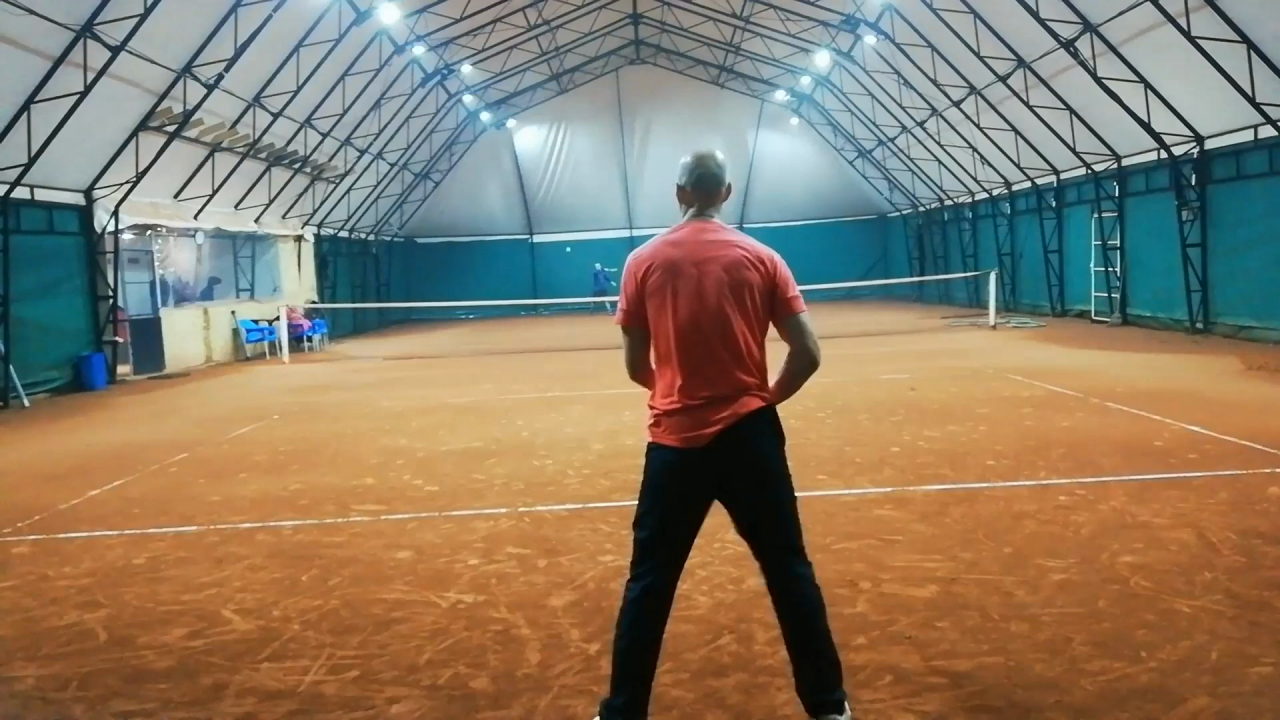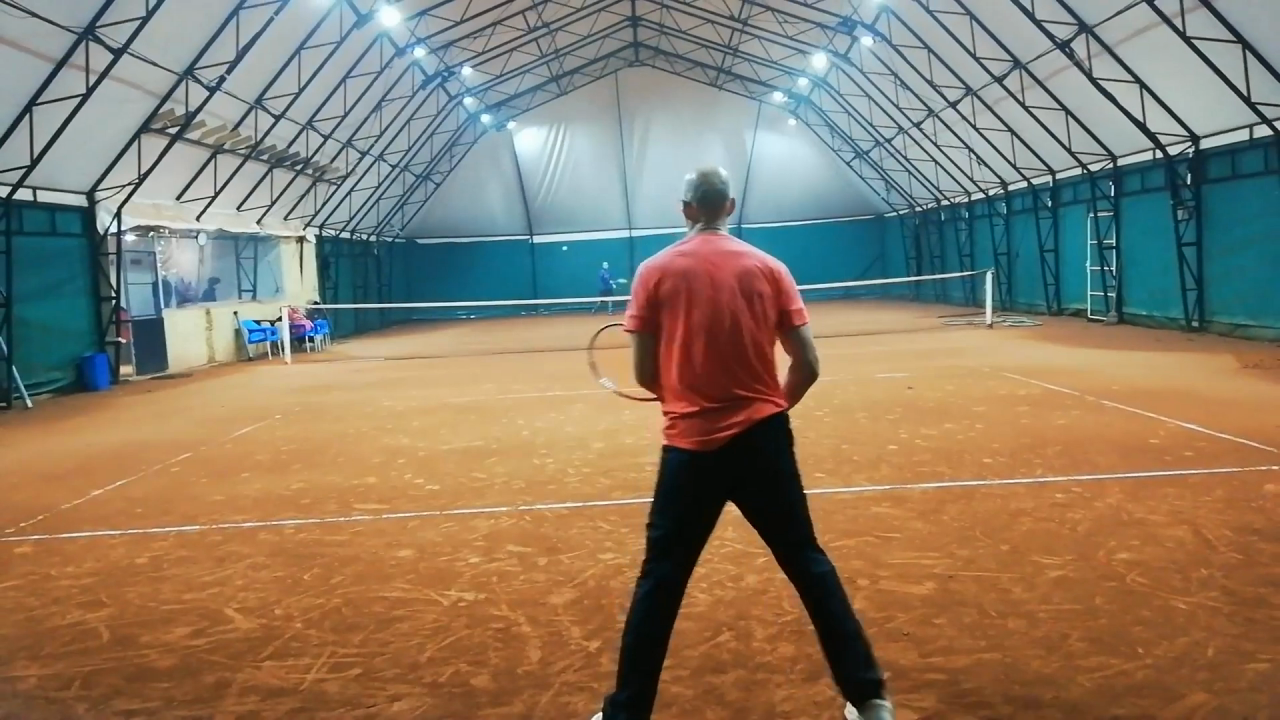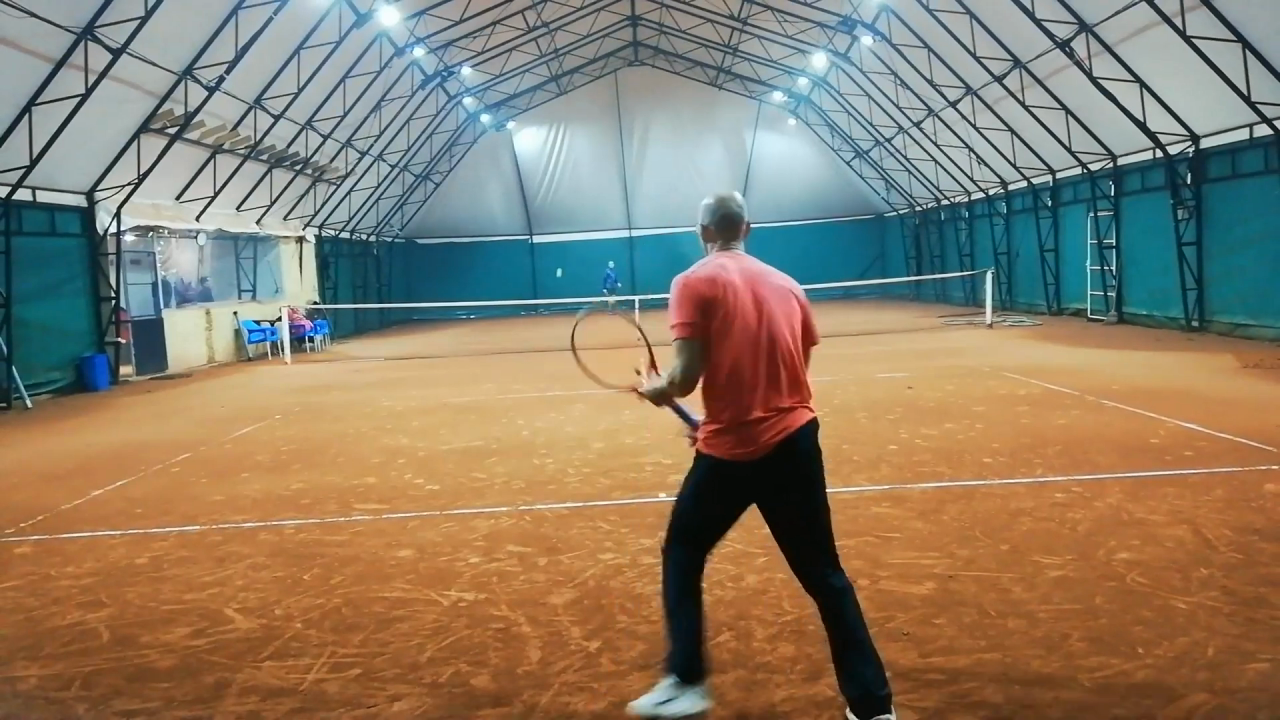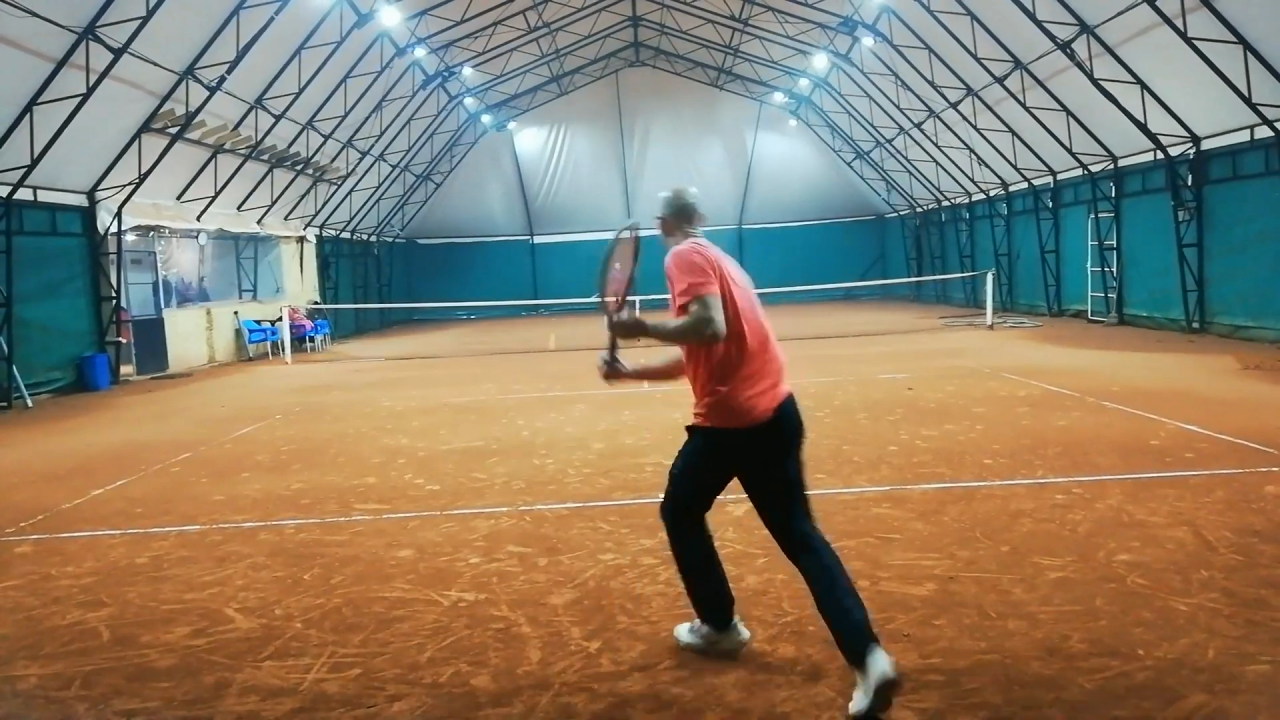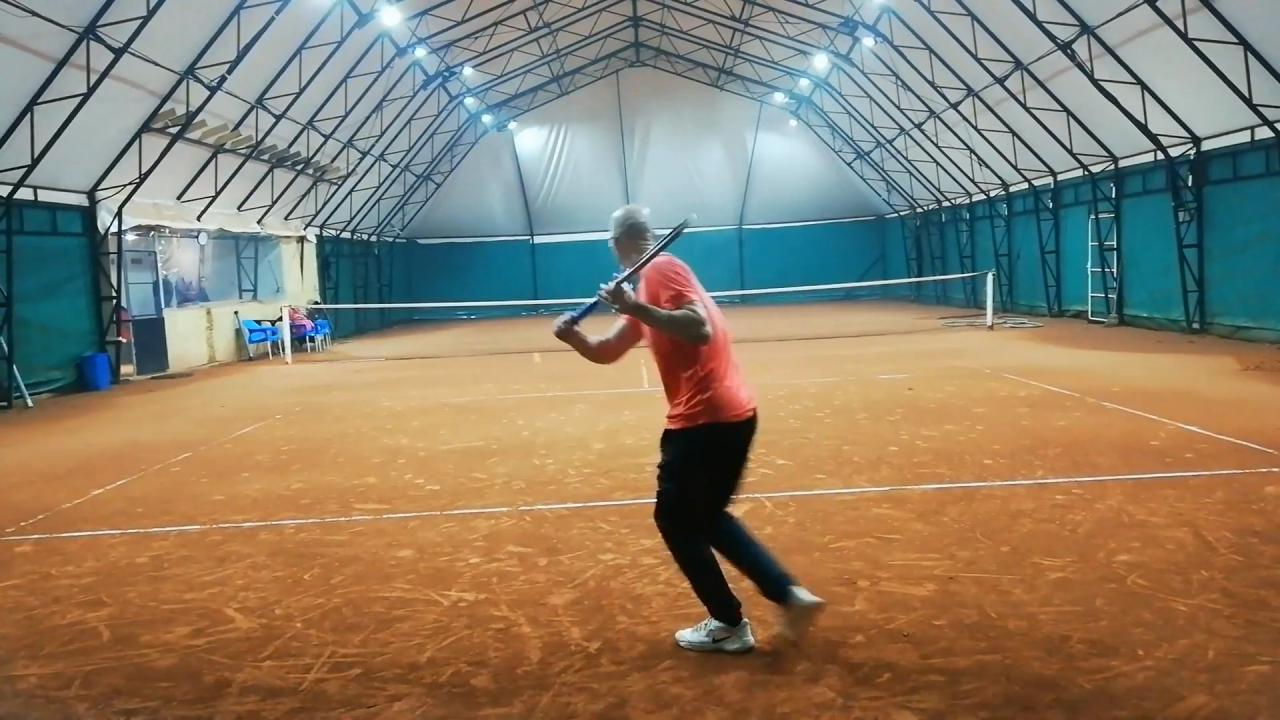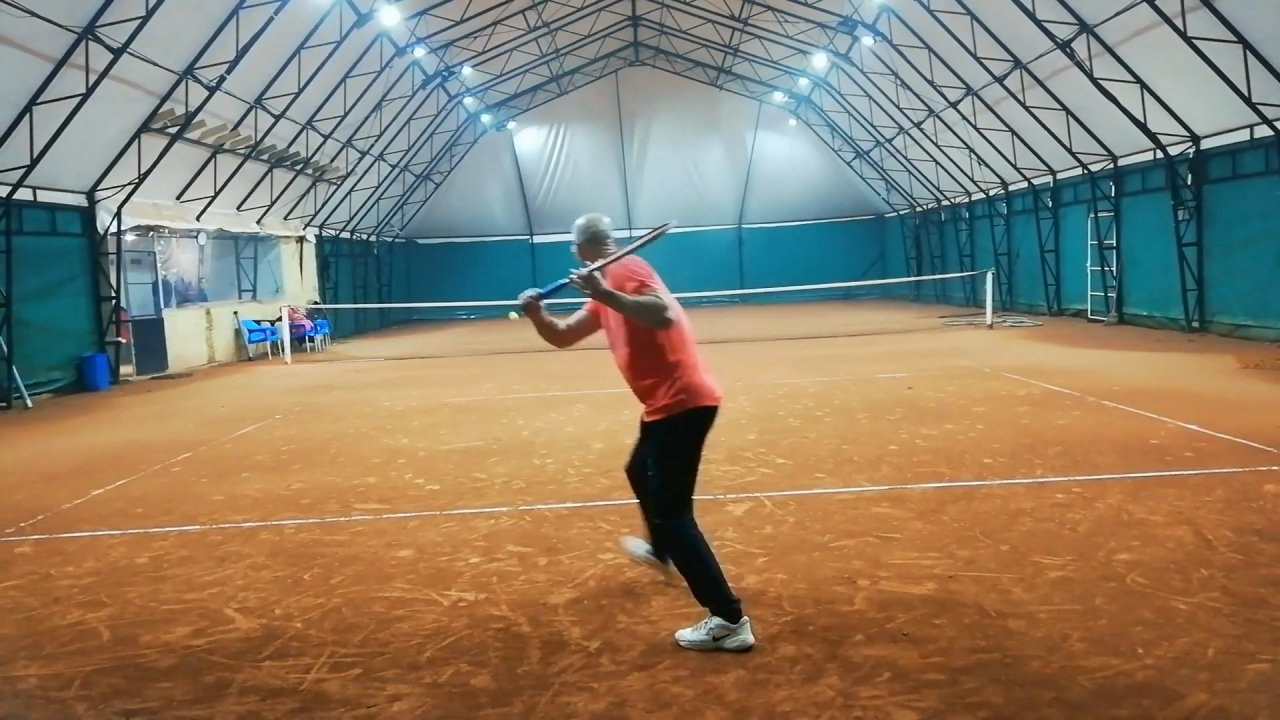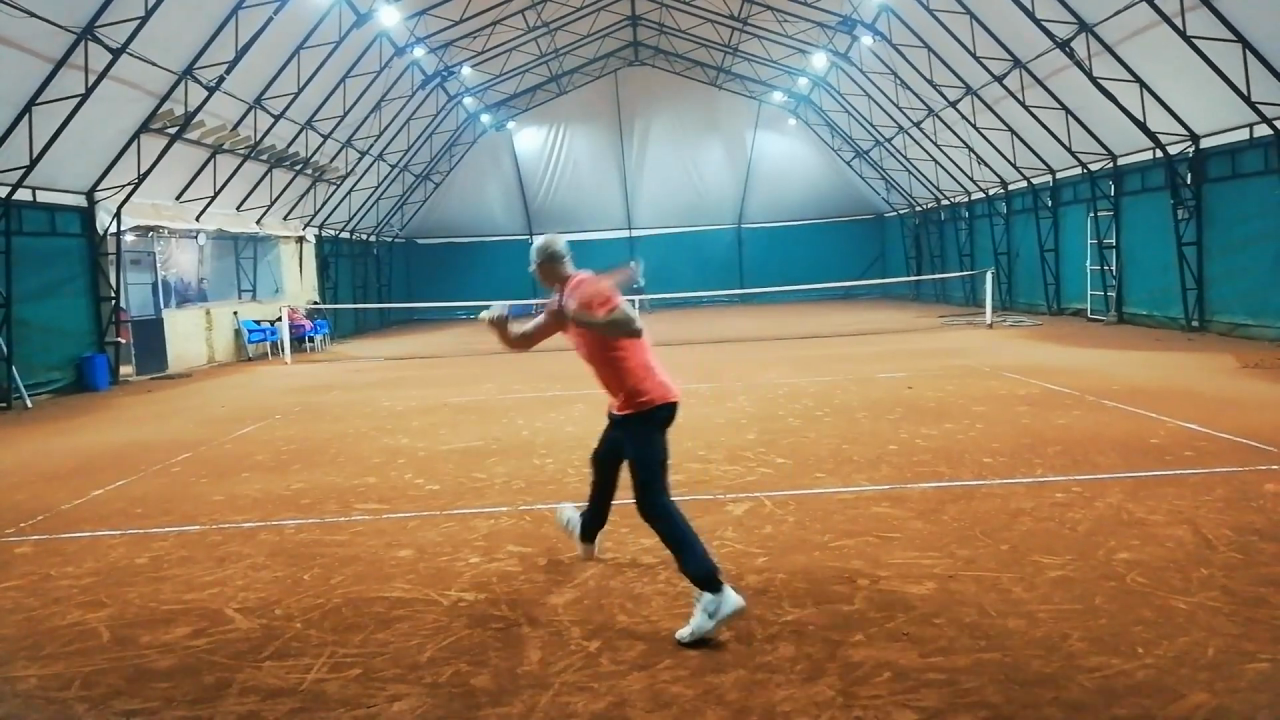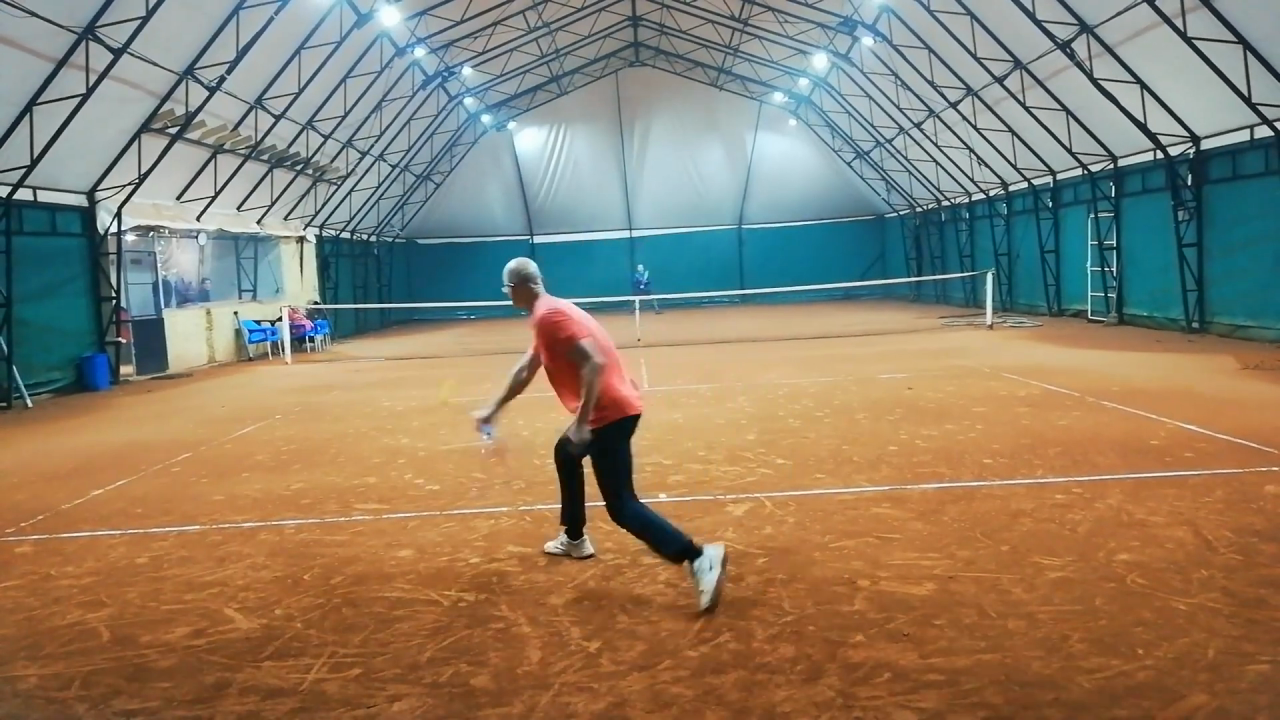
dt=0.2s
person 1, frame 1
left shoulder: (643, 261)
right shoulder: (760, 257)
left elbow: (636, 366)
right elbow: (806, 354)
left hip: (674, 441)
right hip: (749, 434)
left knee: (649, 582)
right knee: (790, 573)
person 1, frame 2
left shoulder: (654, 271)
right shoulder: (769, 269)
left elbow: (645, 374)
right elbow: (807, 365)
left hip: (691, 444)
right hip: (762, 437)
left knee: (659, 580)
right knee: (808, 567)
person 1, frame 3
left shoulder: (693, 283)
right shoulder: (787, 286)
left elbow: (687, 377)
left wrist: (656, 391)
left hip: (727, 450)
right hip: (794, 442)
left knee: (680, 558)
right knee: (825, 577)
person 1, frame 4
left shoulder: (683, 258)
right shoulder: (724, 262)
left elbow: (710, 329)
left wrist: (643, 328)
right wrist: (632, 372)
left hip: (726, 421)
right hip: (777, 411)
left knee: (680, 512)
right knee: (801, 537)
left ankle: (720, 625)
right ankle: (868, 658)
person 1, frame 5
left shoulder: (661, 269)
right shoulder: (655, 280)
left elbow: (700, 331)
right elbow: (608, 352)
left wrist: (634, 307)
right wrist: (574, 338)
left hip: (704, 418)
right hip: (734, 410)
left knee: (675, 518)
right knee: (705, 516)
left ankle: (729, 624)
right ankle: (788, 592)
person 1, frame 6
left shoulder: (625, 269)
right shoulder: (607, 288)
left elbow: (664, 316)
right elbow: (562, 335)
left wrist: (605, 294)
right wrist: (537, 312)
left hip: (679, 403)
right hip: (682, 401)
left knee: (668, 512)
right knee: (640, 472)
left ankle: (729, 620)
right ankle: (659, 550)
person 1, frame 7
left shoulder: (587, 286)
right shoulder: (565, 302)
left elbow: (633, 326)
right elbow: (521, 341)
left wrist: (579, 319)
right wrist: (501, 325)
left hip: (646, 401)
right hip: (629, 403)
left knee: (653, 502)
right knee: (604, 460)
left ankle: (715, 594)
right ankle: (587, 531)
person 1, frame 8
left shoulder: (549, 317)
right shoulder: (547, 315)
left elbow: (594, 364)
right elbow: (527, 370)
left wrist: (582, 422)
right wrist: (494, 409)
left hip: (611, 412)
right hip: (604, 409)
left knee: (621, 506)
right knee: (565, 454)
left ankle: (698, 557)
right ankle: (574, 538)
